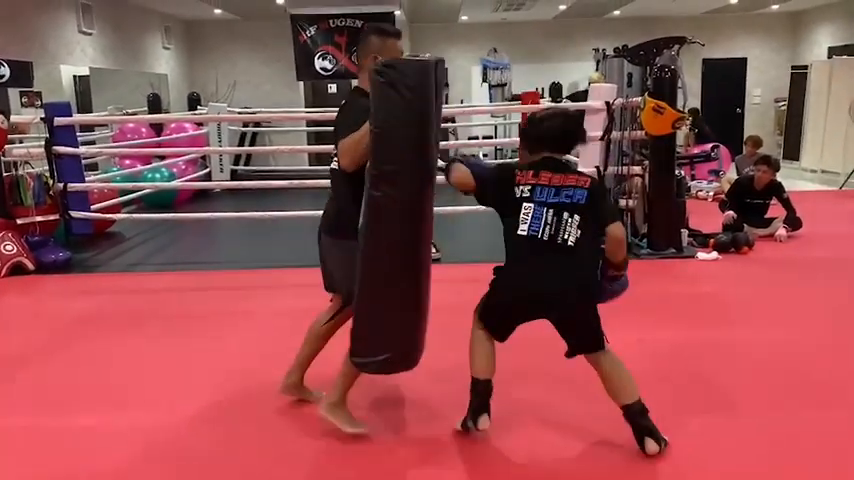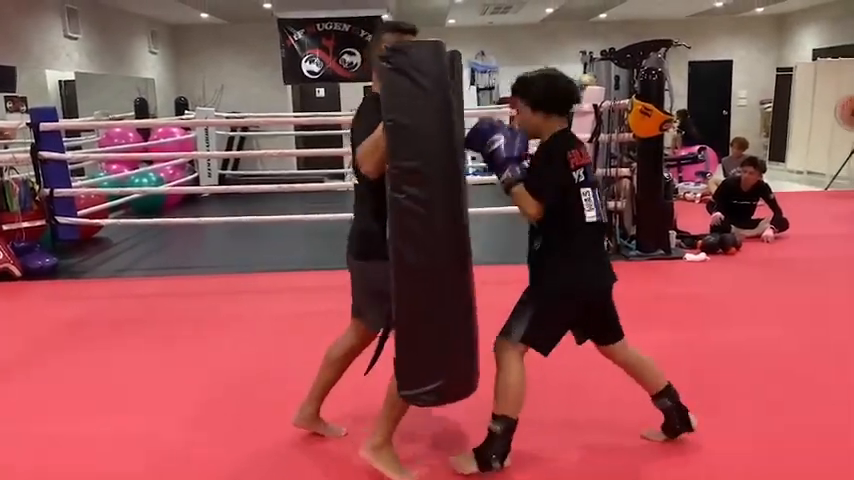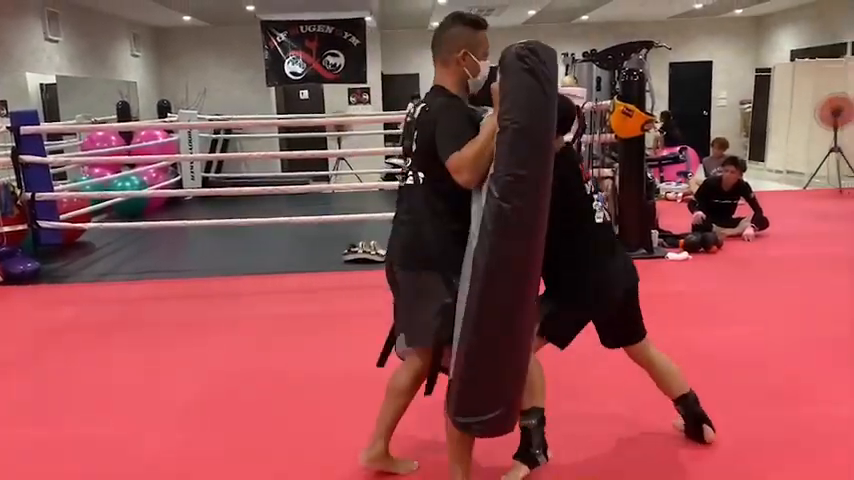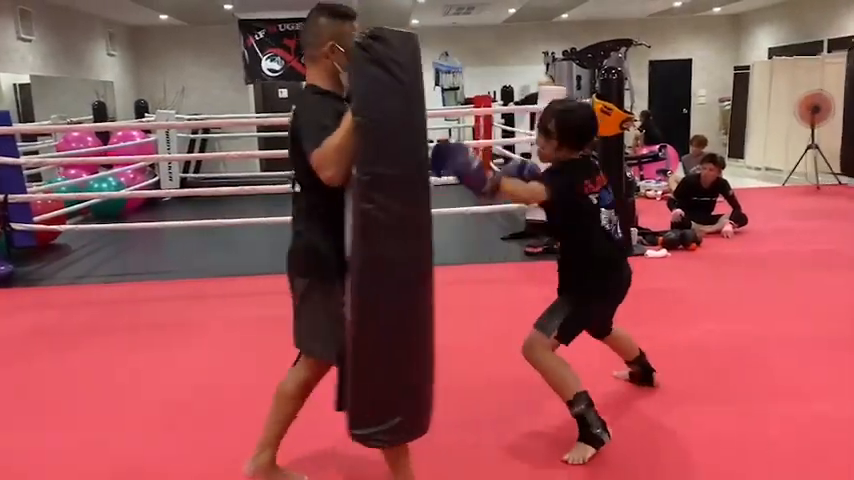
dt=0.5s
person 1, frame 1
left shoulder: (369, 105)
right shoulder: (358, 106)
right elbow: (348, 158)
left hip: (347, 225)
right hip: (351, 229)
left knee: (343, 306)
left ankle: (295, 379)
right ankle: (335, 400)
person 1, frame 2
left shoulder: (388, 107)
right shoulder: (375, 110)
right elbow: (369, 165)
left hip: (379, 242)
right hip: (380, 246)
left knee: (361, 330)
left ankle: (309, 411)
person 1, frame 3
left shoulder: (429, 107)
right shoulder: (452, 111)
right elbow: (466, 172)
right wrist: (500, 114)
left hip: (411, 250)
right hip: (437, 258)
left knee: (420, 355)
person 1, frame 4
left shoulder: (322, 105)
right shoulder: (318, 109)
left elbow: (338, 168)
right elbow: (331, 169)
left hip: (323, 259)
right hip: (329, 264)
left knee: (316, 362)
person 2, frame 1
left shoulder: (510, 174)
right shoulder: (589, 185)
left elbow: (461, 179)
right elbow: (615, 236)
left wrist: (458, 163)
right wrist: (617, 269)
left hip: (518, 284)
right hip: (574, 290)
left knee: (483, 325)
right knee: (599, 353)
left ankle: (479, 411)
right ankle: (646, 432)
person 2, frame 2
left shoulder: (552, 154)
right shoulder: (571, 147)
left elbow: (532, 210)
right elbow: (548, 195)
left wrist: (506, 165)
right wrist: (509, 159)
left hip: (562, 274)
right hip: (592, 269)
left knee: (509, 348)
right knee: (615, 346)
left ankle: (492, 452)
right ankle: (677, 414)
person 2, frame 3
left shoulder: (556, 173)
right shoulder: (566, 160)
left hip: (582, 281)
right hip: (617, 272)
right knee: (639, 346)
left ankle: (533, 447)
right ankle: (697, 419)
person 2, frame 4
left shoulder: (567, 177)
right shoulder: (584, 166)
left elbow: (536, 193)
right elbow: (546, 184)
left wrist: (479, 175)
right wrist: (517, 174)
left hip: (592, 281)
right hip: (607, 272)
left knee: (537, 348)
right knee: (601, 330)
left ankle: (593, 429)
right ankle: (643, 369)
